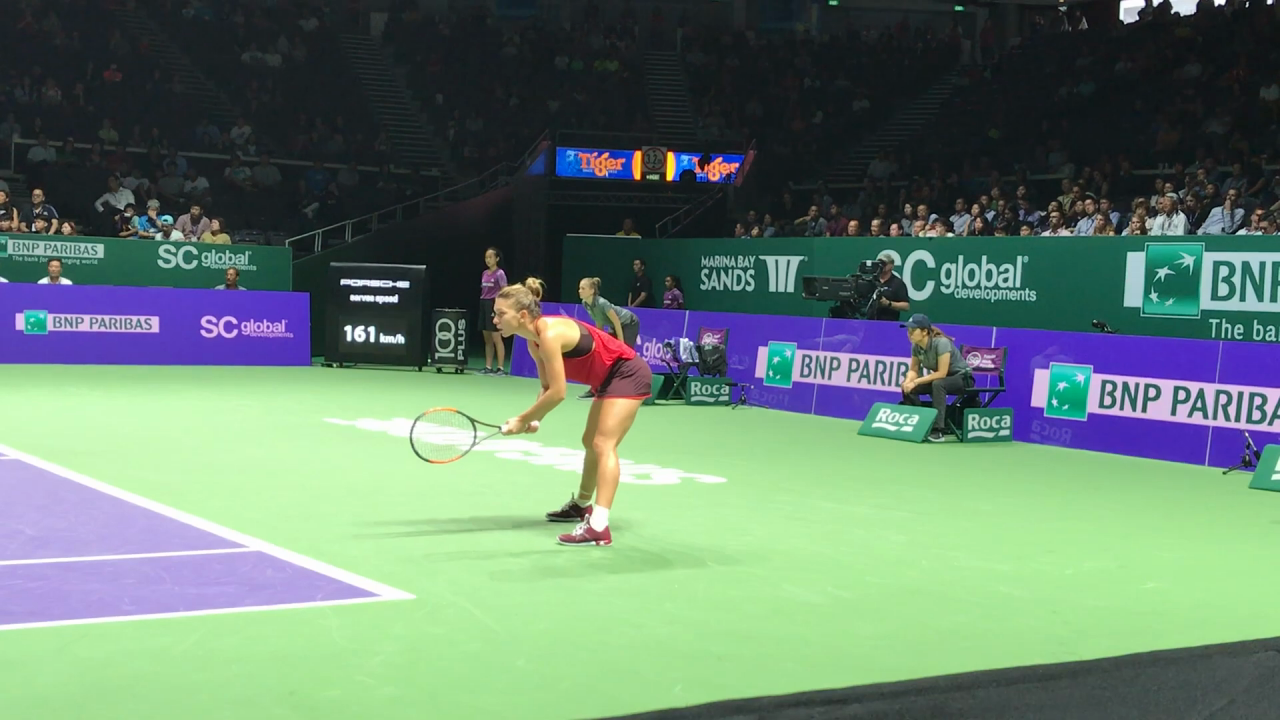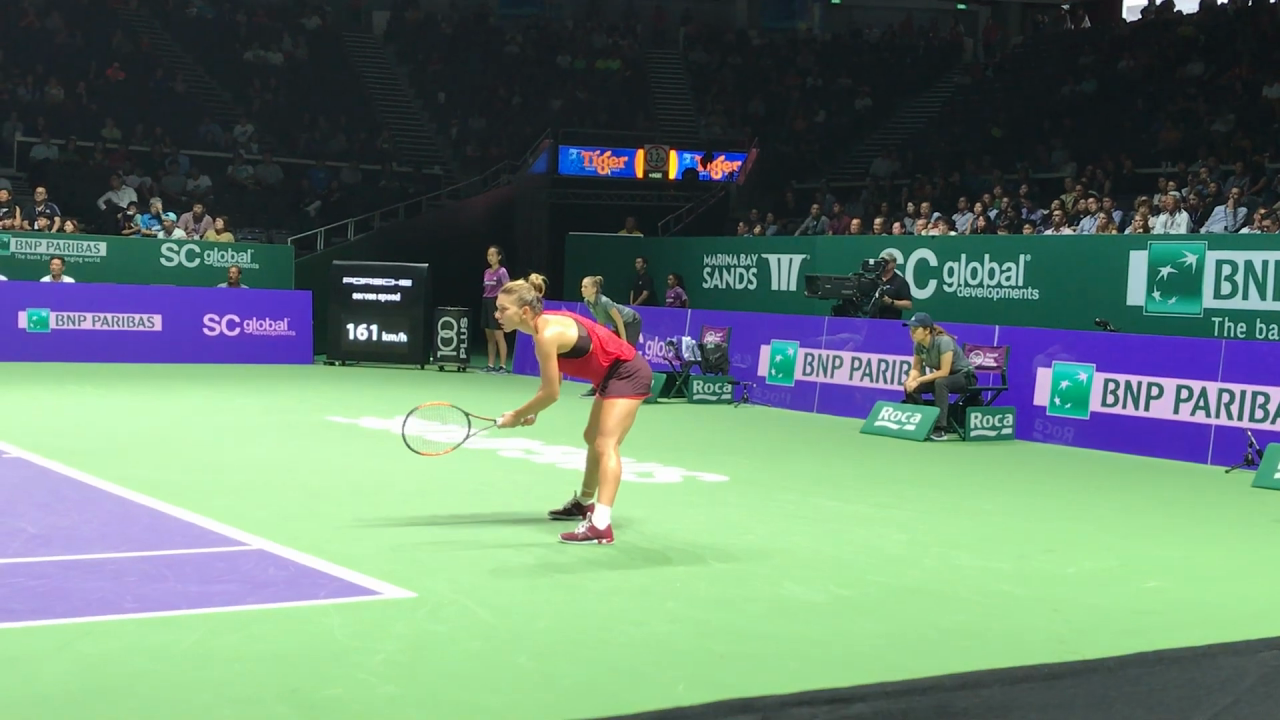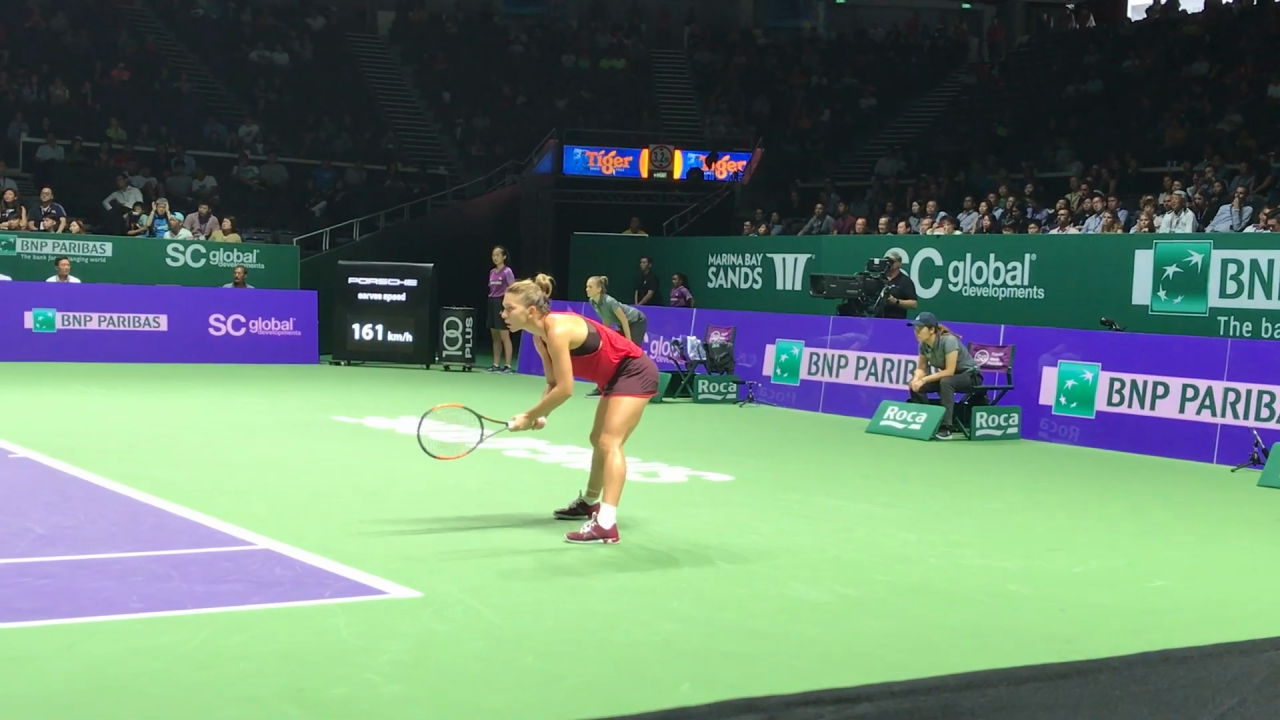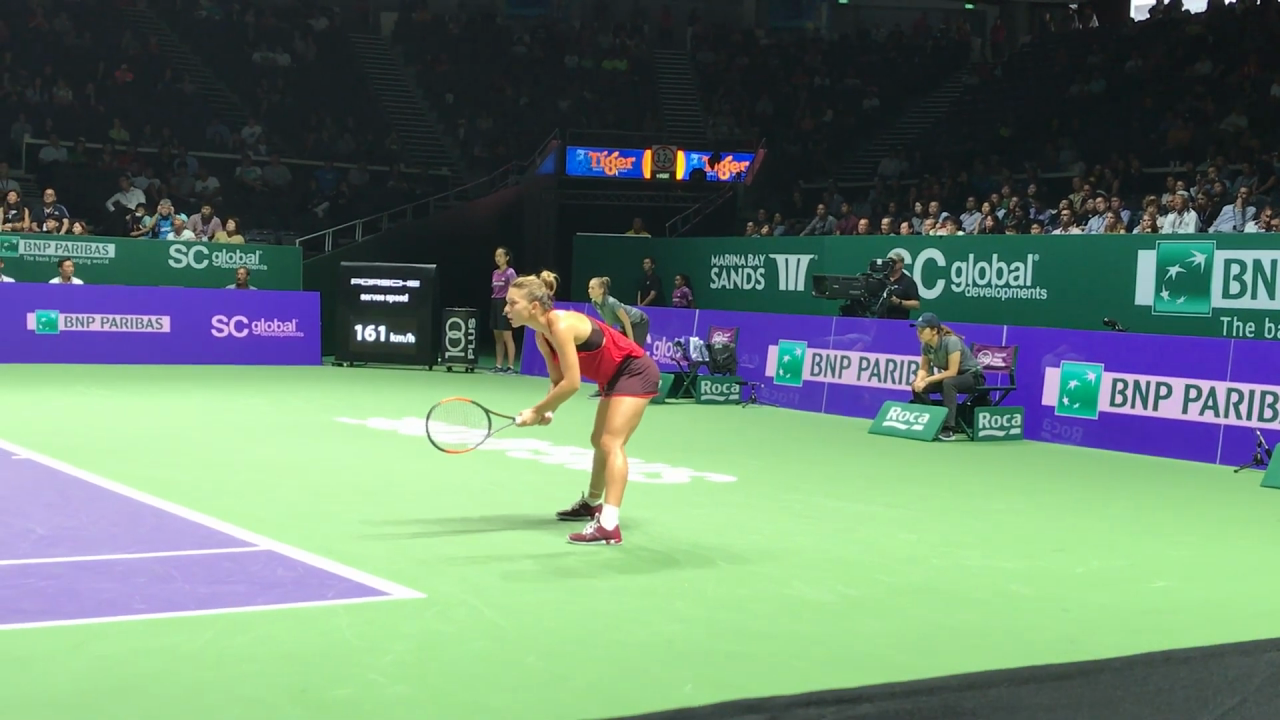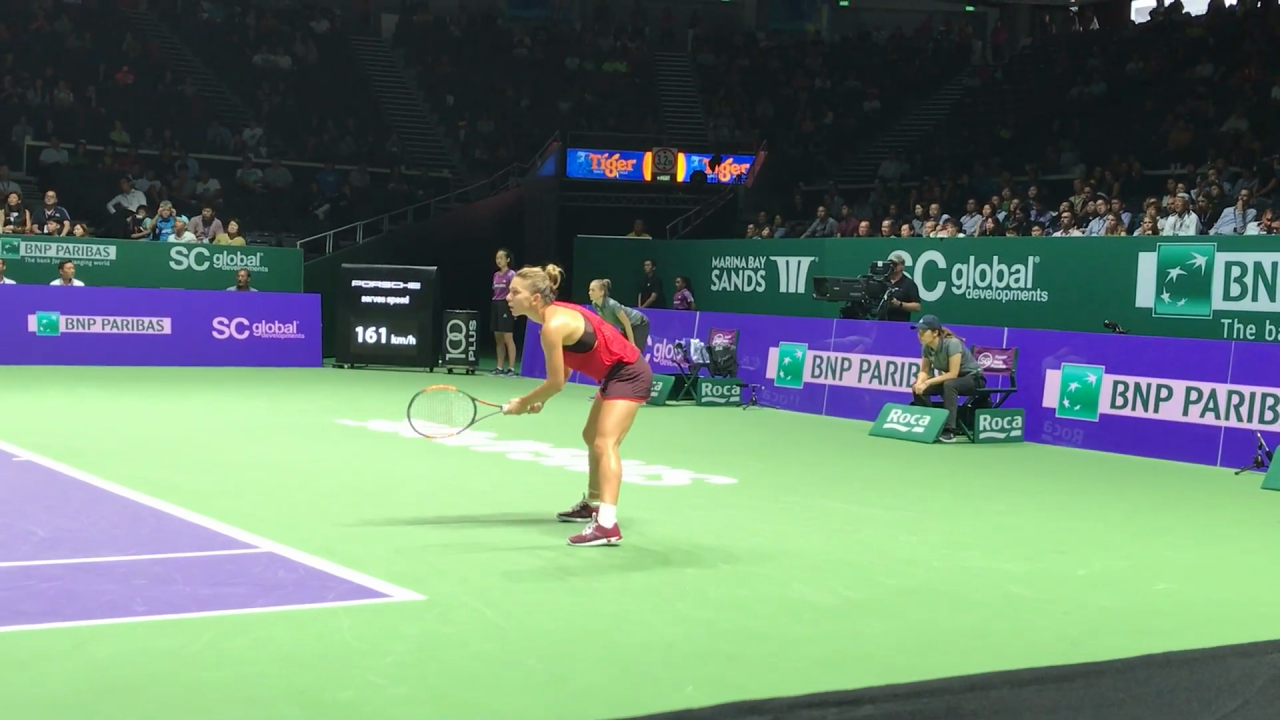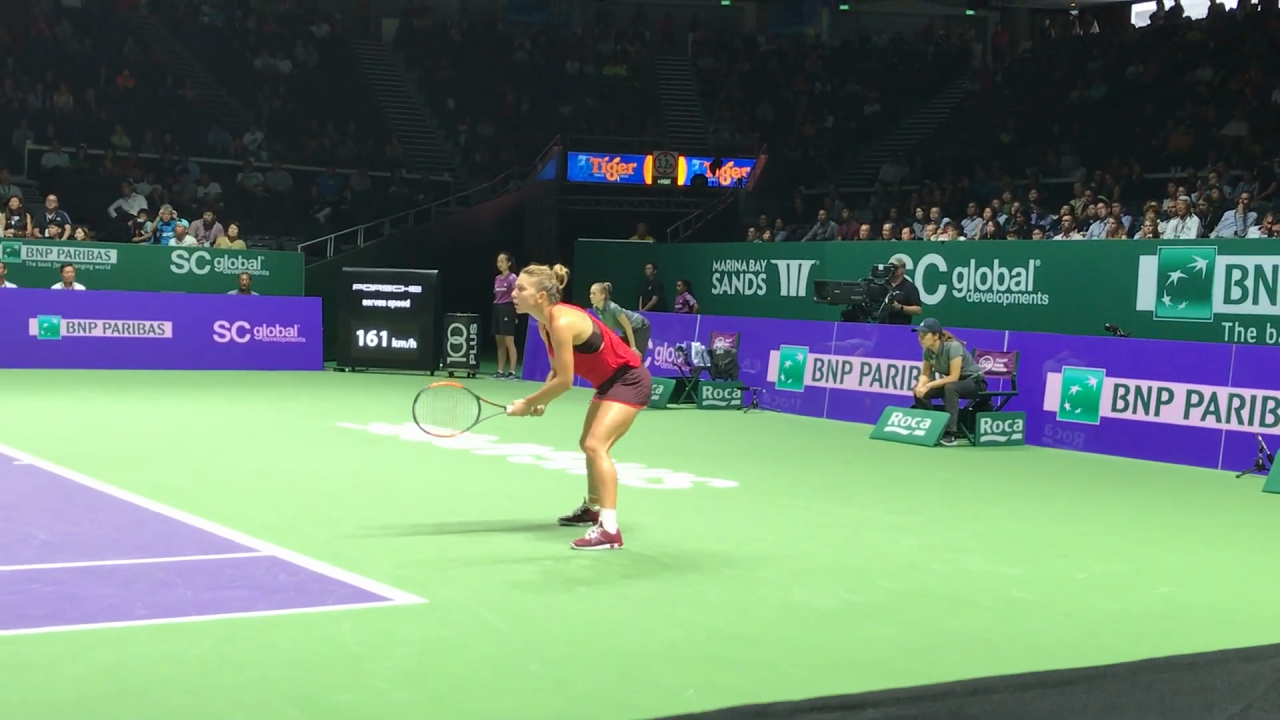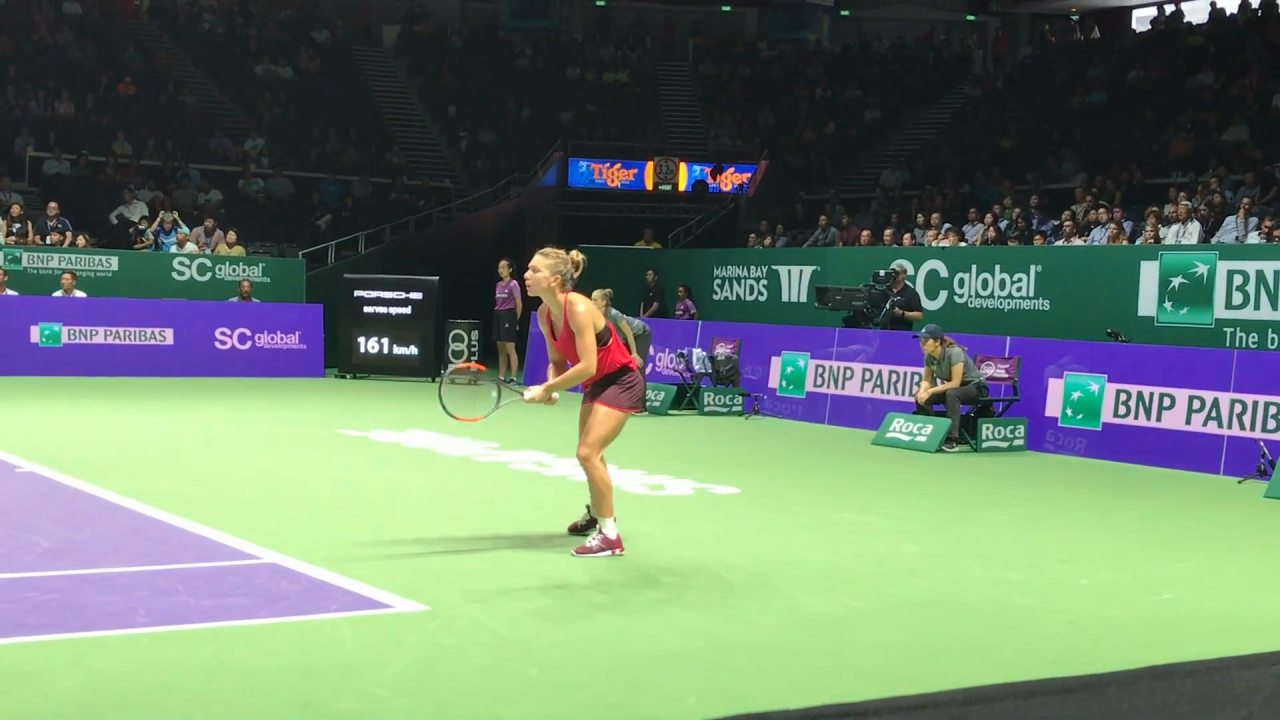
dt=0.4s
person 1, frame 1
left shoulder: (549, 333)
right shoulder: (535, 340)
left elbow: (558, 393)
right elbow: (548, 388)
left wrist: (523, 420)
right wrist: (535, 418)
left hip: (628, 373)
right hip: (609, 378)
left knee: (604, 446)
right knee: (591, 443)
left ankle: (598, 527)
right ankle: (581, 505)
person 1, frame 2
left shoulder: (548, 333)
right shoulder: (542, 327)
left elbow: (552, 393)
right elbow: (551, 381)
left wrist: (517, 415)
right wrist: (532, 412)
left hip: (628, 372)
right hip: (613, 374)
left knee: (606, 444)
right knee: (592, 439)
left ankle: (601, 525)
right ankle: (584, 503)
person 1, frame 3
left shoulder: (557, 330)
right shoulder: (540, 337)
left elbow: (565, 389)
right elbow: (553, 383)
left wrist: (529, 416)
right wrist: (541, 415)
left hip: (635, 372)
right hip: (616, 376)
left knee: (610, 443)
right knee: (598, 441)
left ankle: (606, 524)
right ankle: (589, 503)
person 1, frame 4
left shoulder: (561, 326)
right shoulder: (542, 334)
left elbow: (571, 384)
right elbow: (559, 381)
left wrist: (537, 411)
right wrist: (547, 410)
left hip: (635, 371)
right hip: (617, 376)
left knee: (611, 444)
right knee: (599, 441)
left ankle: (609, 526)
right ankle: (592, 503)
person 1, frame 5
left shoulder: (553, 326)
right shoulder: (554, 316)
left elbow: (556, 383)
right elbow: (563, 372)
left wrist: (523, 403)
right wrist: (538, 401)
left hip: (629, 374)
right hip: (618, 373)
left knee: (604, 443)
right knee: (591, 437)
left ankle: (607, 524)
right ankle: (592, 504)
person 1, frame 6
left shoulder: (562, 322)
right shoulder: (545, 324)
left elbow: (565, 380)
right elbow: (558, 371)
left wrist: (528, 403)
right wrist: (540, 401)
left hip: (629, 380)
right hip: (610, 381)
left knee: (594, 445)
right knee: (590, 444)
left ankle: (609, 529)
right ankle: (592, 507)
person 1, frame 7
left shoulder: (578, 309)
right shoulder: (544, 314)
left elbow: (587, 366)
right elbow: (557, 360)
left wrist: (547, 390)
right wrist: (550, 386)
left hip: (620, 381)
right hip: (596, 384)
left knee: (587, 452)
right knee: (589, 453)
left ankle: (610, 536)
right ankle: (597, 512)
